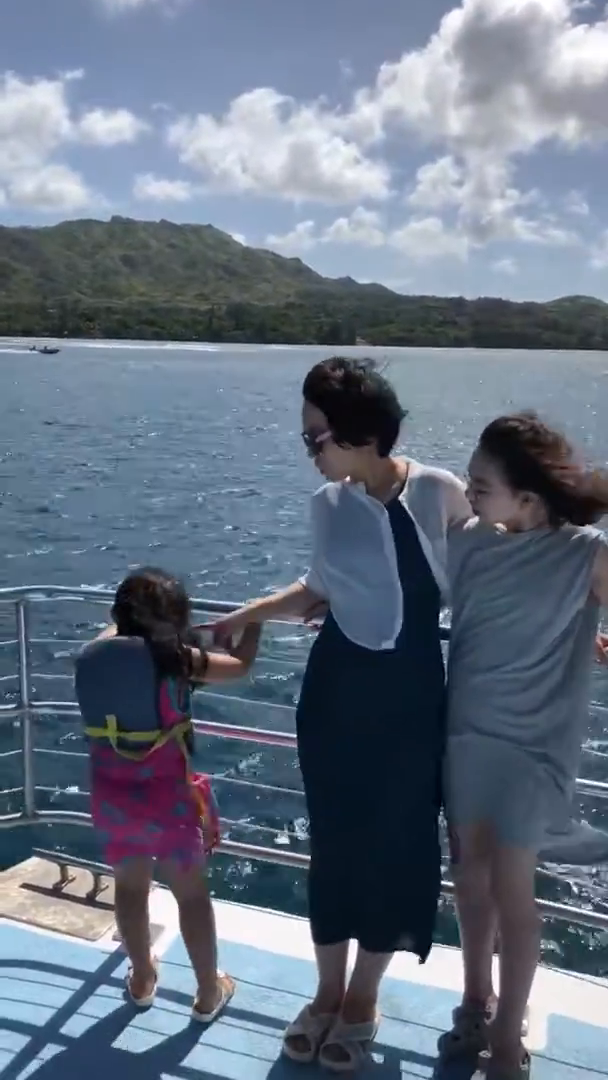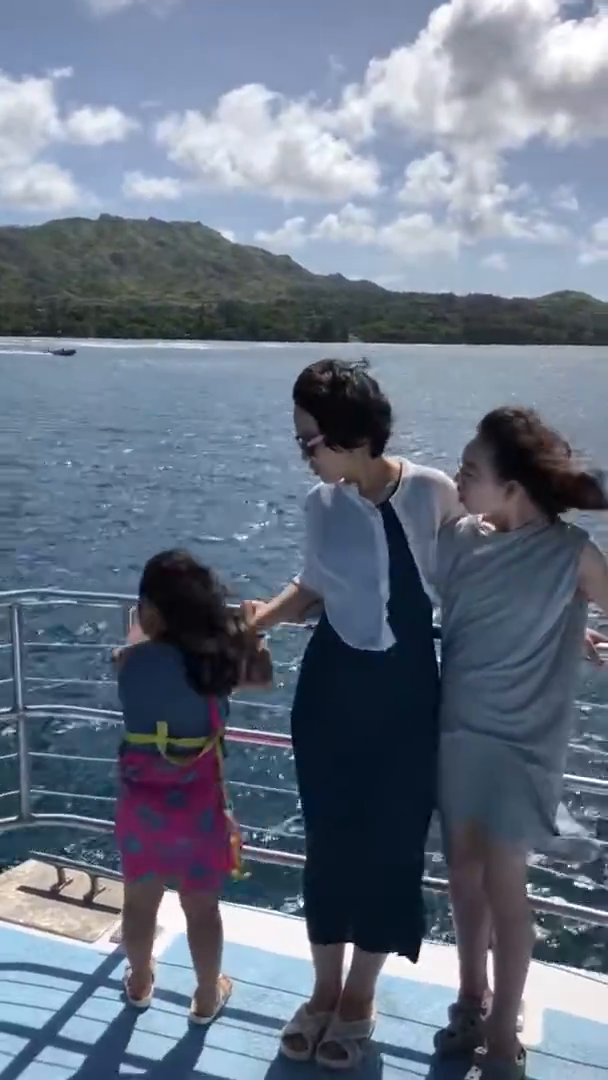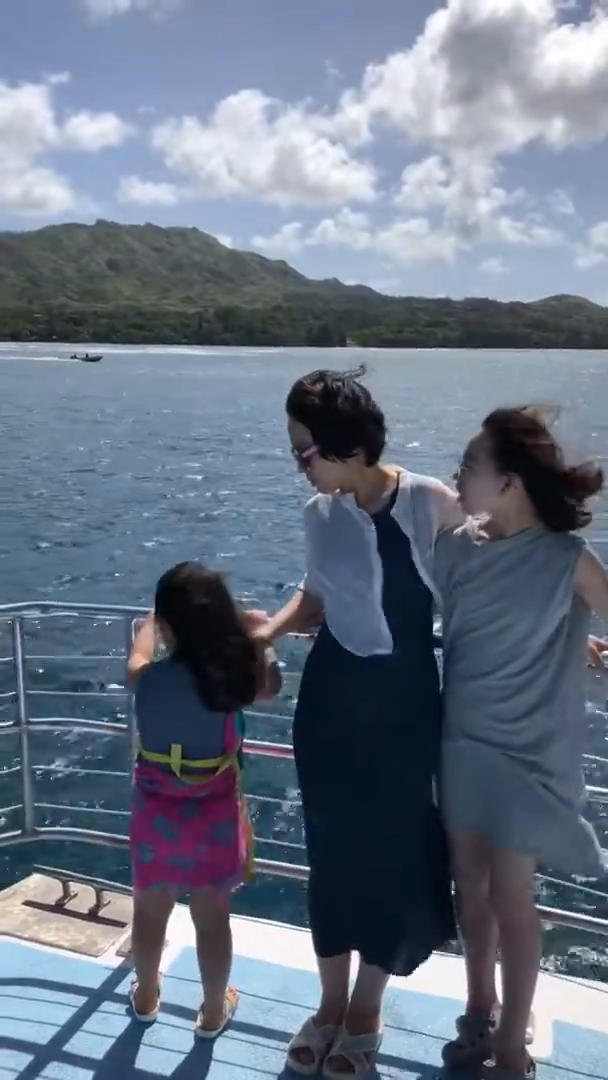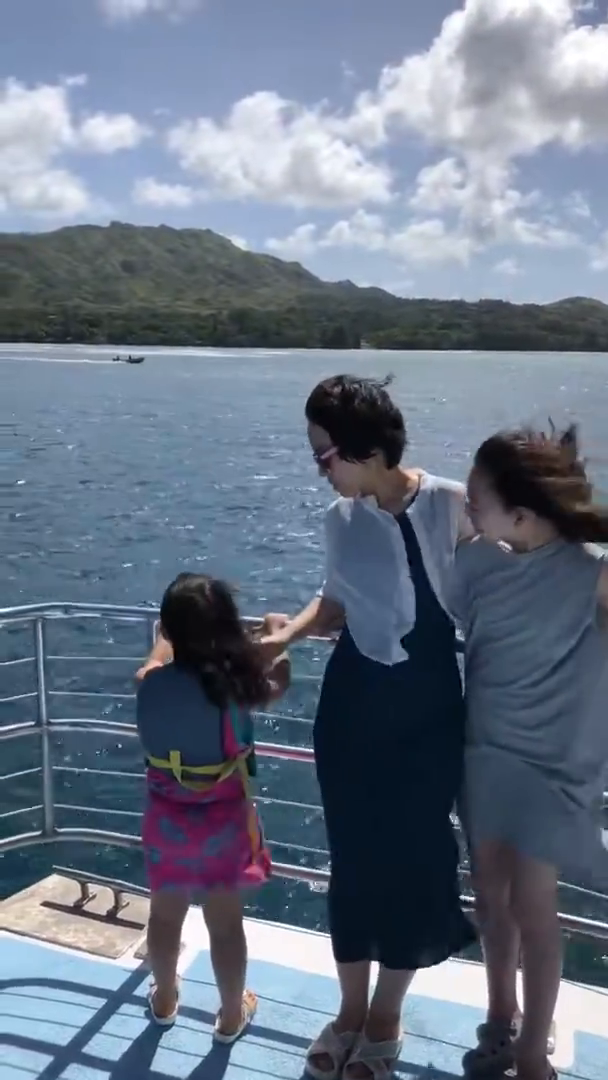
dt=0.5s
person 1, frame 1
left shoulder: (439, 492)
right shoulder: (328, 503)
right wrist: (256, 610)
left hip: (410, 694)
right hip: (335, 689)
left knee: (391, 845)
right knee: (332, 842)
left ankle: (362, 998)
right ankle: (327, 991)
person 1, frame 2
left shoulder: (433, 493)
right shoulder: (321, 504)
right wrist: (254, 621)
left hip: (405, 695)
right hip: (329, 691)
left knee: (387, 845)
right knee: (328, 842)
left ankle: (360, 996)
right ankle: (324, 990)
person 1, frame 3
left shoulder: (431, 501)
right shoulder: (319, 514)
right wrist: (266, 631)
left hip: (405, 704)
right hip: (329, 700)
left knee: (390, 856)
right knee: (331, 853)
left ankle: (366, 1010)
right ankle: (331, 1003)
person 1, frame 4
left shoulder: (450, 504)
right shoulder: (340, 518)
right wrist: (284, 635)
left hip: (427, 710)
right hip: (350, 705)
left knee: (412, 861)
right knee: (352, 859)
left ankle: (385, 1016)
right ankle: (350, 1008)
person 2, frame 1
right shoulder: (468, 539)
left hip: (530, 744)
right hip: (465, 731)
left knee: (511, 891)
right knee: (470, 874)
right ankle: (477, 1002)
person 2, frame 2
right shoulder: (457, 536)
left hip: (521, 741)
right hip: (457, 728)
left knee: (503, 887)
right knee: (463, 871)
right ankle: (473, 998)
person 2, frame 3
right shoulder: (455, 546)
left hip: (525, 752)
right hip: (460, 739)
left knee: (510, 899)
right knee: (469, 883)
right ankle: (480, 1010)
person 2, frame 4
right shoulder: (474, 556)
left hip: (548, 760)
right hip: (484, 748)
left knee: (532, 908)
right knee: (490, 890)
right ankle: (501, 1018)
person 3, frame 1
left shoulder: (92, 655)
right shoulder: (176, 657)
right elbow: (241, 665)
right wrist: (252, 625)
left hip: (111, 794)
right hip: (166, 795)
left knee: (129, 885)
right knee: (192, 893)
left ankle: (142, 978)
right ankle: (209, 992)
person 3, frame 2
left shoulder: (132, 661)
right shoulder: (218, 660)
right elbow: (262, 675)
left wrist: (149, 618)
right wrist: (251, 627)
left hip: (141, 802)
right hip: (198, 803)
left knee: (139, 901)
right knee: (201, 906)
left ankle: (139, 981)
right ankle: (207, 996)
person 3, frame 3
left shoulder: (148, 678)
right shoulder: (234, 678)
left elbow: (138, 654)
right elbow: (271, 683)
left wrist: (152, 619)
right wrist: (258, 635)
left hip: (156, 813)
right hip: (214, 815)
left knee: (149, 910)
right knee: (212, 917)
left ankle: (145, 995)
right ankle: (214, 1010)
person 3, frame 4
left shoulder: (149, 683)
right shoulder: (236, 685)
left elbow: (160, 658)
right elbow: (278, 683)
left wrist: (175, 628)
left hip: (166, 818)
right hip: (222, 822)
left knee: (165, 914)
right knee: (225, 922)
left ankle: (164, 999)
right ankle: (232, 1014)
